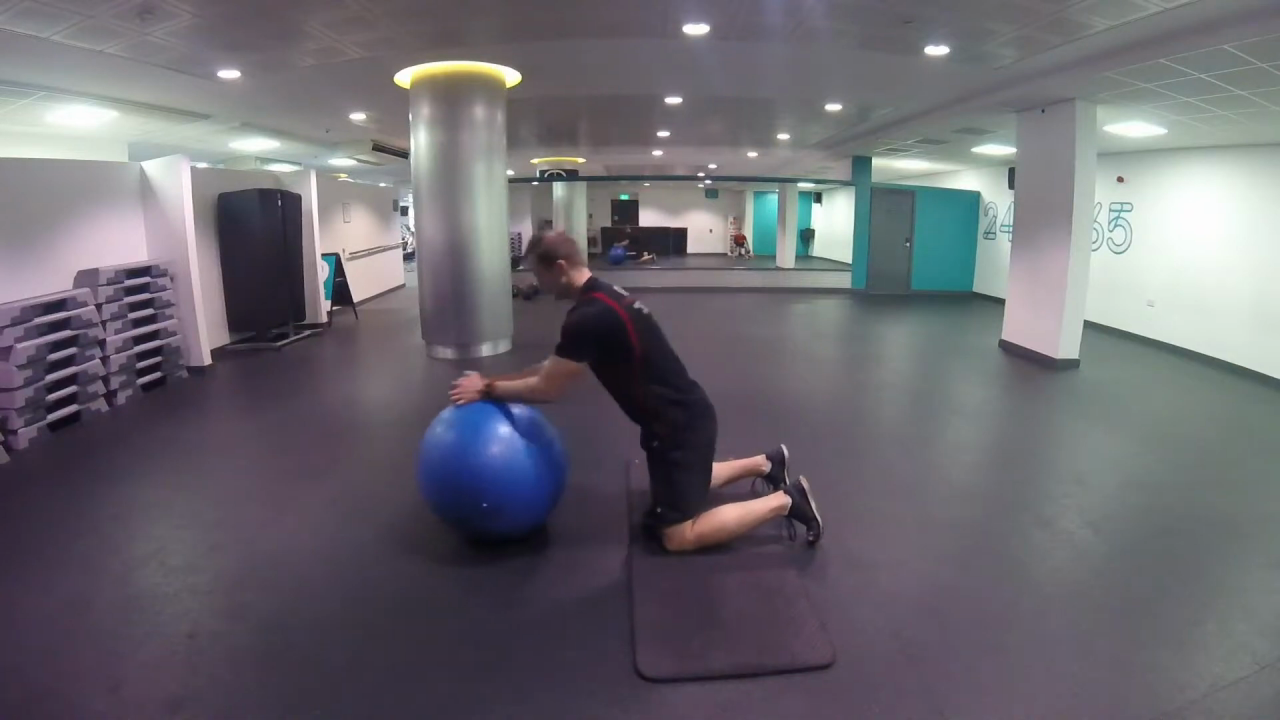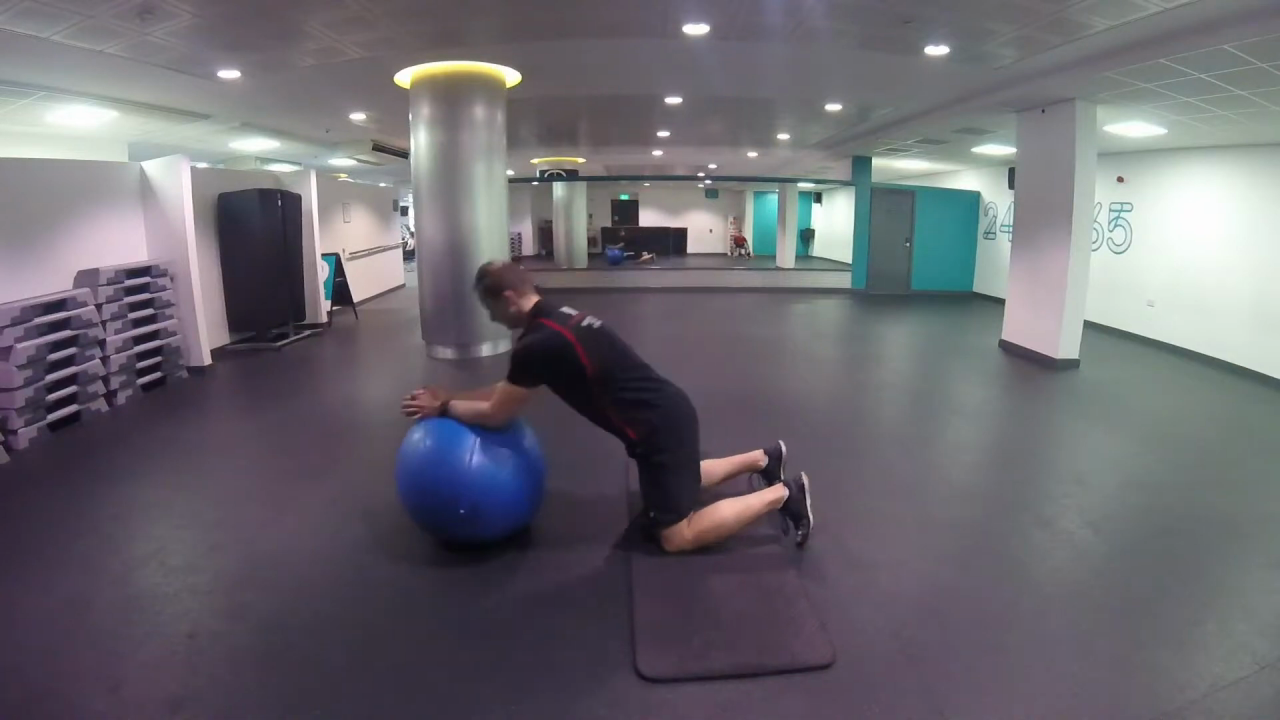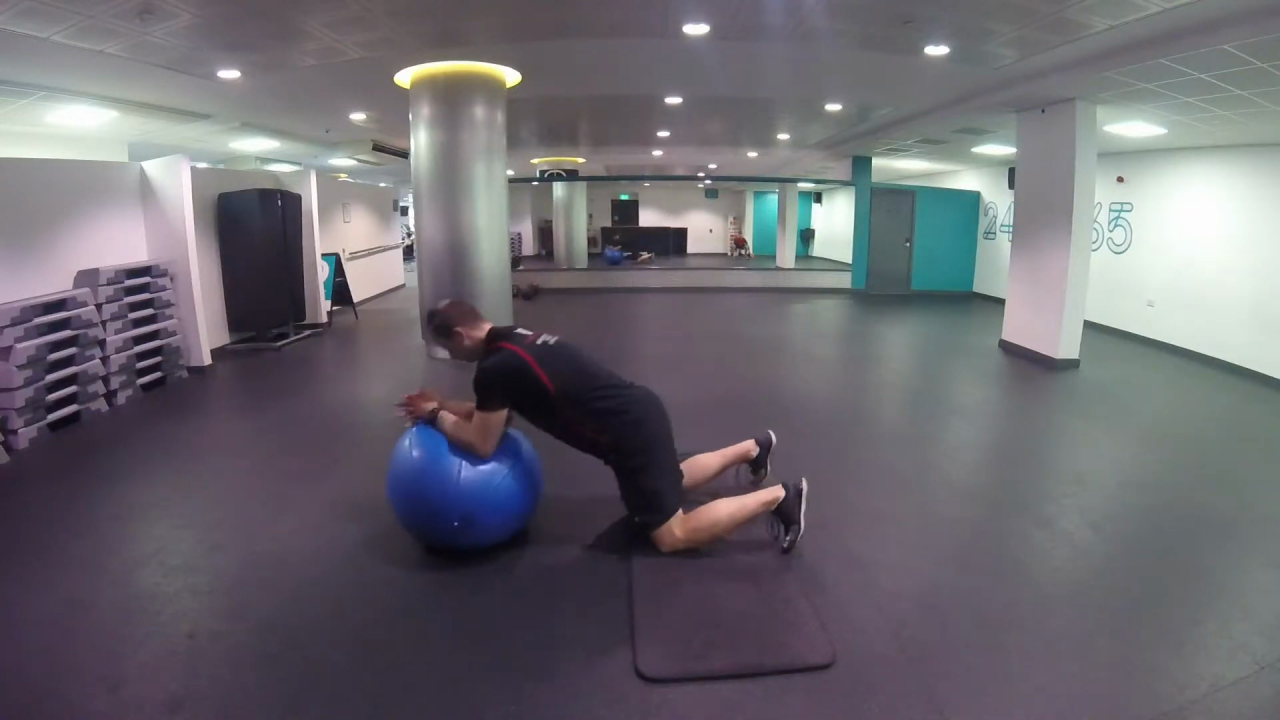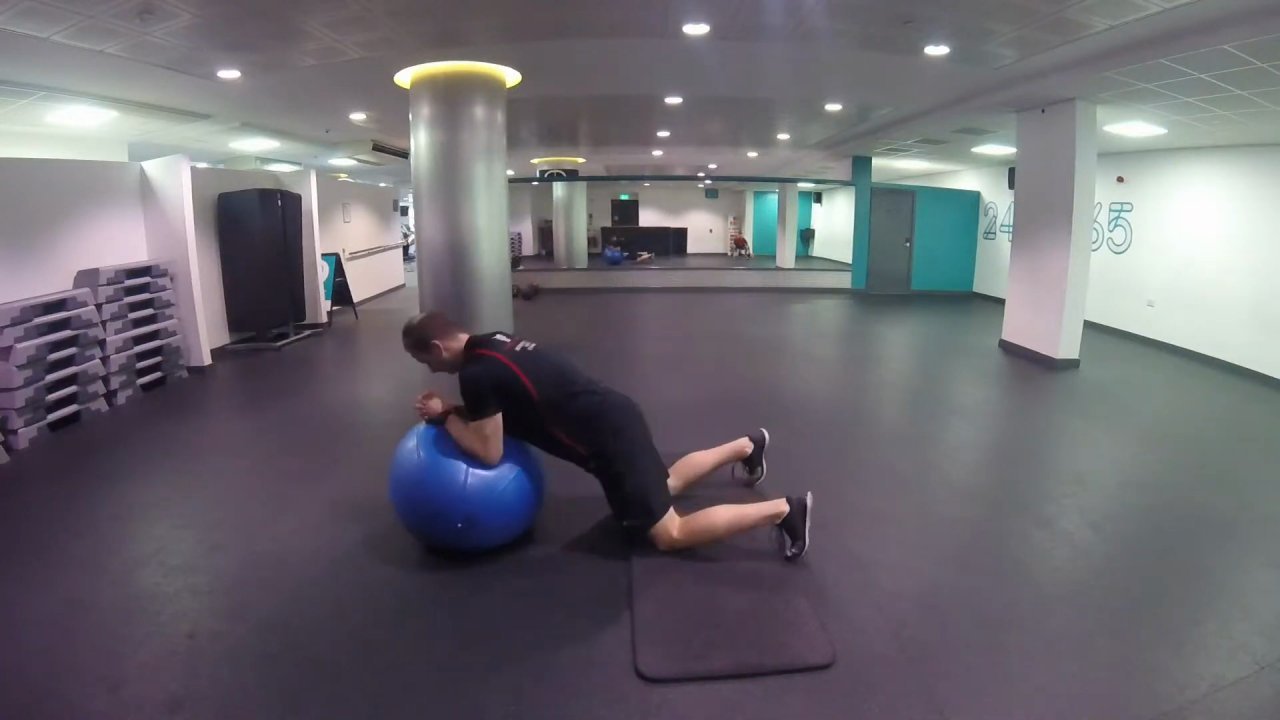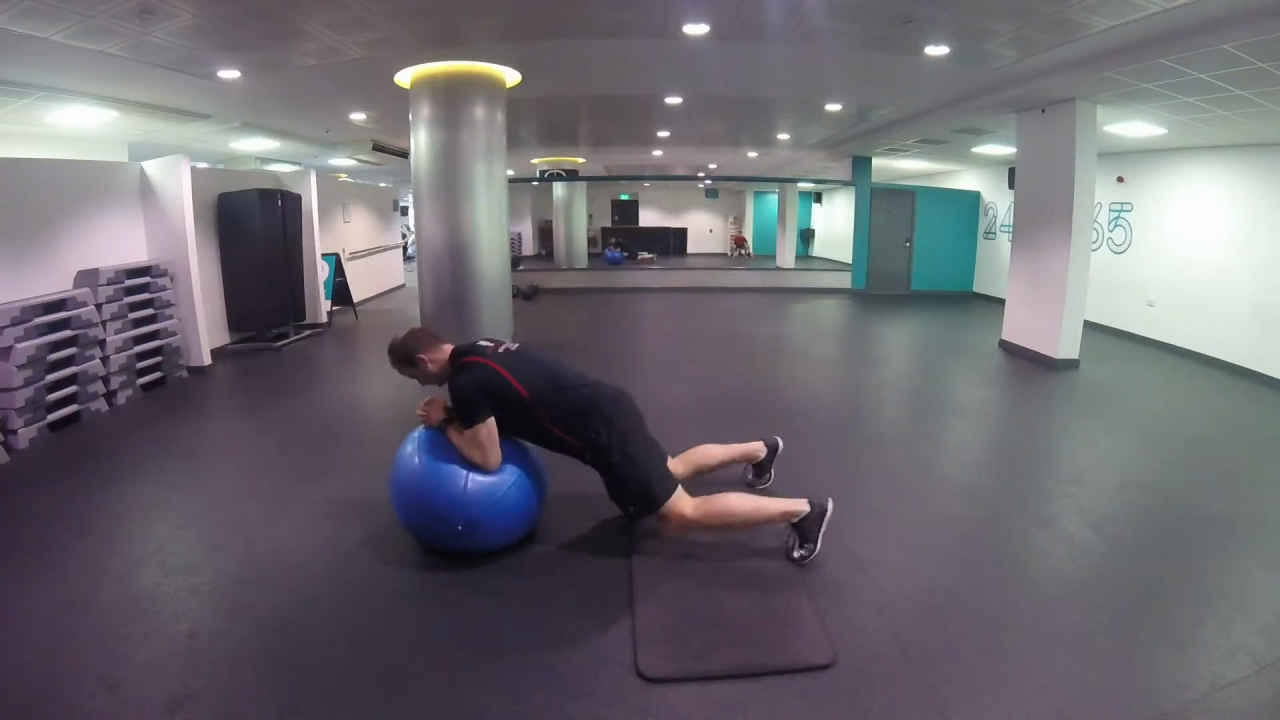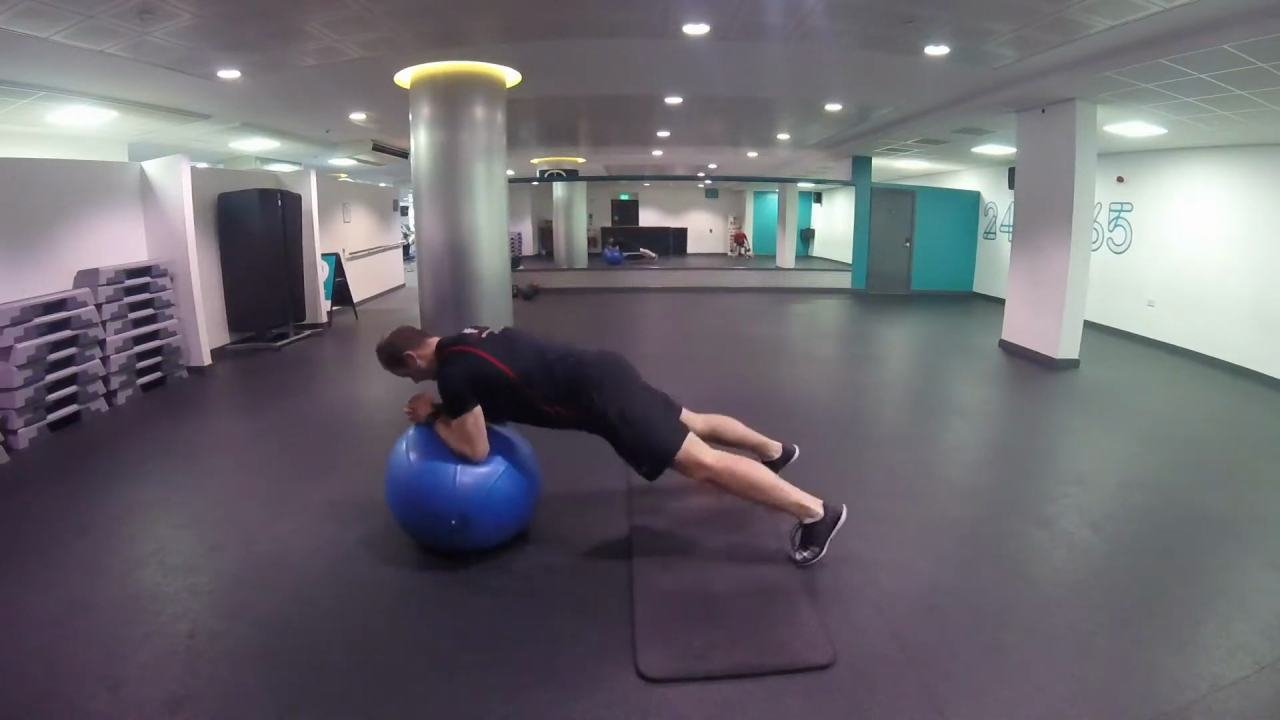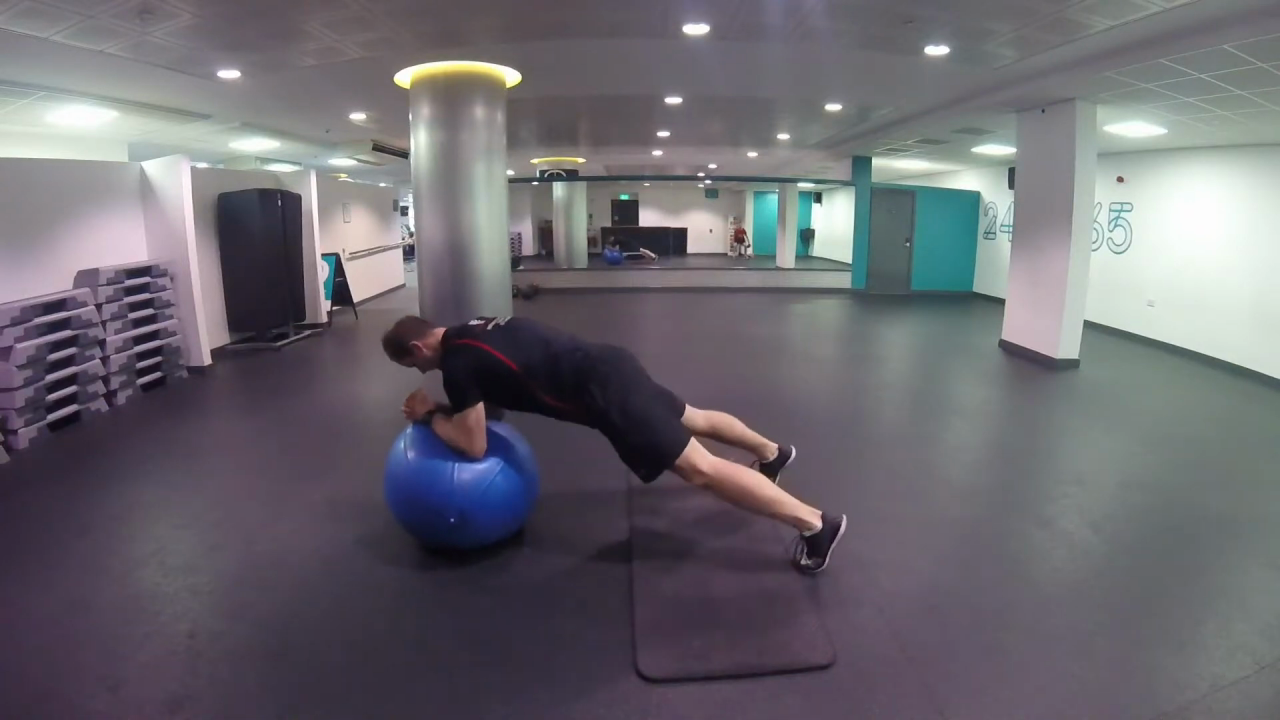
dt=0.2s
person 1, frame 1
left shoulder: (589, 318)
right shoulder: (602, 296)
left elbow: (547, 389)
right elbow: (551, 371)
left wrist: (487, 389)
right wrist: (495, 382)
left hip: (678, 425)
right hip: (684, 414)
left knee: (678, 536)
right knee: (681, 486)
left ankle: (785, 500)
right ankle: (766, 465)
person 1, frame 2
left shoulder: (538, 345)
right shoulder: (557, 317)
left elbow: (498, 413)
right elbow: (510, 391)
left wrist: (443, 407)
right wrist: (453, 396)
left hip: (661, 425)
right hip: (667, 410)
left knee: (677, 536)
right knee: (681, 480)
left ankle: (781, 493)
right ankle: (763, 460)
person 1, frame 3
left shoulder: (495, 367)
right shoulder: (514, 337)
left elbow: (483, 444)
right elbow: (496, 411)
left wrist: (435, 416)
right wrist: (448, 407)
left hip: (630, 431)
right hip: (637, 410)
left knee: (671, 536)
right knee: (674, 483)
left ankle: (779, 496)
right ankle: (753, 447)
person 1, frame 4
left shoulder: (476, 373)
right shoulder: (492, 344)
left elbow: (489, 452)
right elbow: (498, 412)
left wrist: (445, 418)
right wrist: (454, 409)
left hip: (610, 437)
right hip: (615, 417)
left knee: (672, 534)
right knee: (667, 484)
left ankle: (785, 509)
right ankle: (747, 445)
person 1, frame 5
left shoulder: (465, 382)
right shoulder: (480, 351)
left elbow: (488, 458)
left wrist: (445, 423)
right wrist: (454, 415)
left hip: (605, 429)
right hip: (608, 406)
left knee: (683, 513)
right knee: (673, 468)
left ankle: (803, 510)
right ankle: (761, 450)
person 1, frame 6
left shoulder: (453, 372)
right shoulder: (467, 341)
left elbow: (475, 450)
right elbow: (494, 405)
left wrist: (432, 418)
right wrist: (448, 411)
left hip: (601, 394)
right hip: (606, 371)
left knee: (699, 461)
right knee: (693, 424)
left ankle: (816, 513)
right ankle: (776, 451)
person 1, frame 7
left shoulder: (457, 364)
right shoulder: (472, 332)
left elbow: (474, 445)
right elbow: (494, 395)
left wrist: (429, 415)
right wrist: (448, 409)
left hip: (605, 391)
right hip: (611, 366)
left knee: (699, 468)
right knee: (696, 420)
left ankle: (815, 523)
right ankle: (772, 452)
